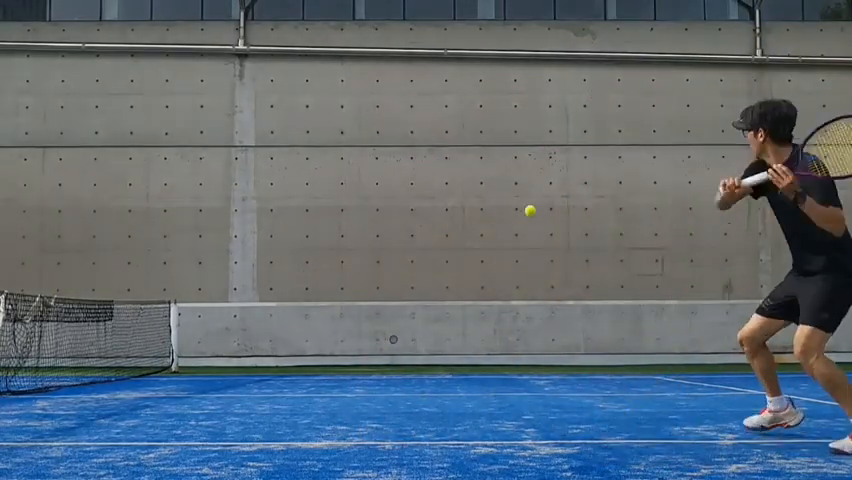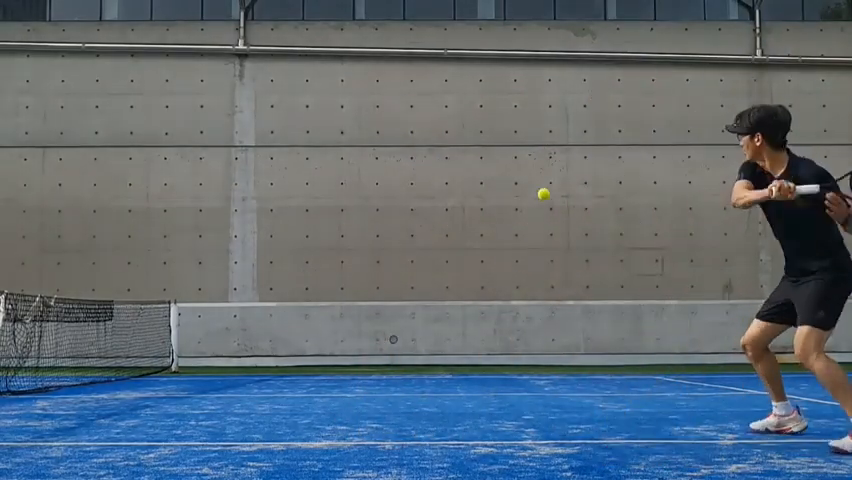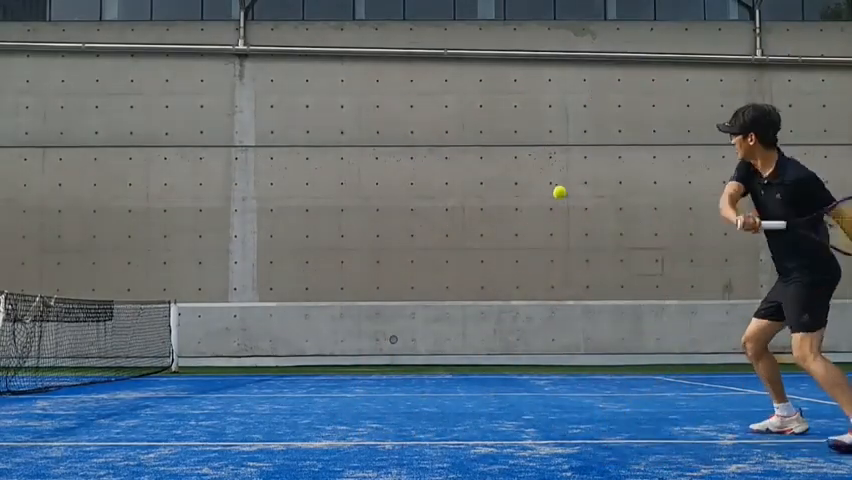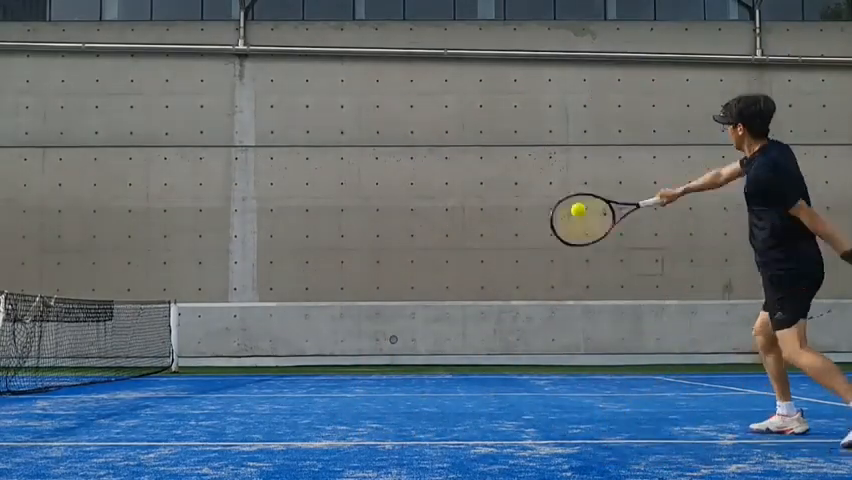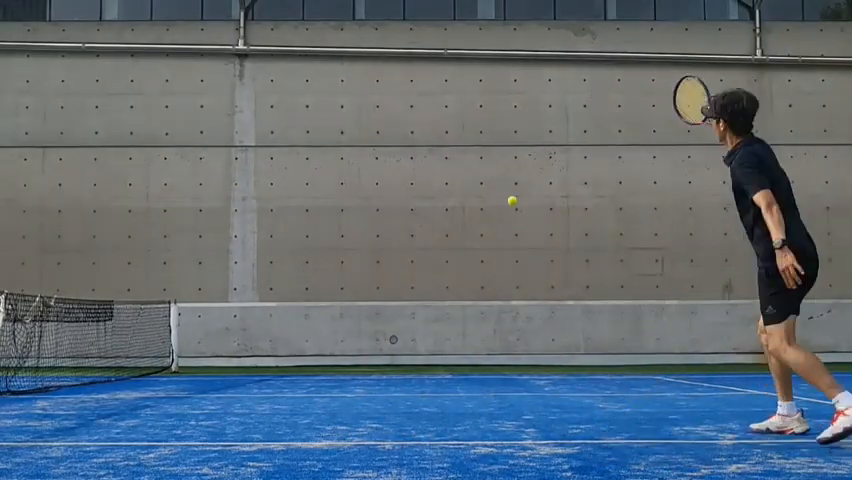
dt=0.1s
person 1, frame 1
left shoulder: (812, 169)
right shoulder: (759, 169)
right elbow: (725, 202)
left wrist: (798, 195)
right wrist: (728, 189)
right hip: (801, 273)
left knee: (807, 351)
right knee: (749, 339)
right ankle: (780, 408)
person 1, frame 2
left shoulder: (813, 173)
right shoulder: (753, 170)
right elbow: (737, 197)
right wrist: (767, 194)
right hip: (795, 276)
left knee: (807, 350)
right knee: (752, 343)
right ankle: (786, 414)
person 1, frame 3
left shoulder: (798, 178)
right shoulder: (747, 167)
right elbow: (725, 200)
right wrist: (739, 218)
left hip: (810, 275)
right hip: (789, 277)
left knee: (807, 354)
right knee: (752, 342)
right ankle: (786, 415)
person 1, frame 4
left shoulder: (768, 171)
right shoulder: (773, 153)
left elbow: (809, 217)
right elbow: (723, 174)
right wrist: (680, 191)
left hip: (787, 268)
right hip: (788, 267)
left knee: (794, 350)
right knee: (764, 336)
right ankle: (787, 414)
person 1, frame 5
left shoulder: (743, 162)
right shoulder: (757, 148)
left elbow: (768, 205)
left wrist: (784, 252)
left hip: (783, 259)
right hip: (802, 256)
left knee: (781, 343)
right knee: (772, 336)
right ankle: (788, 414)
